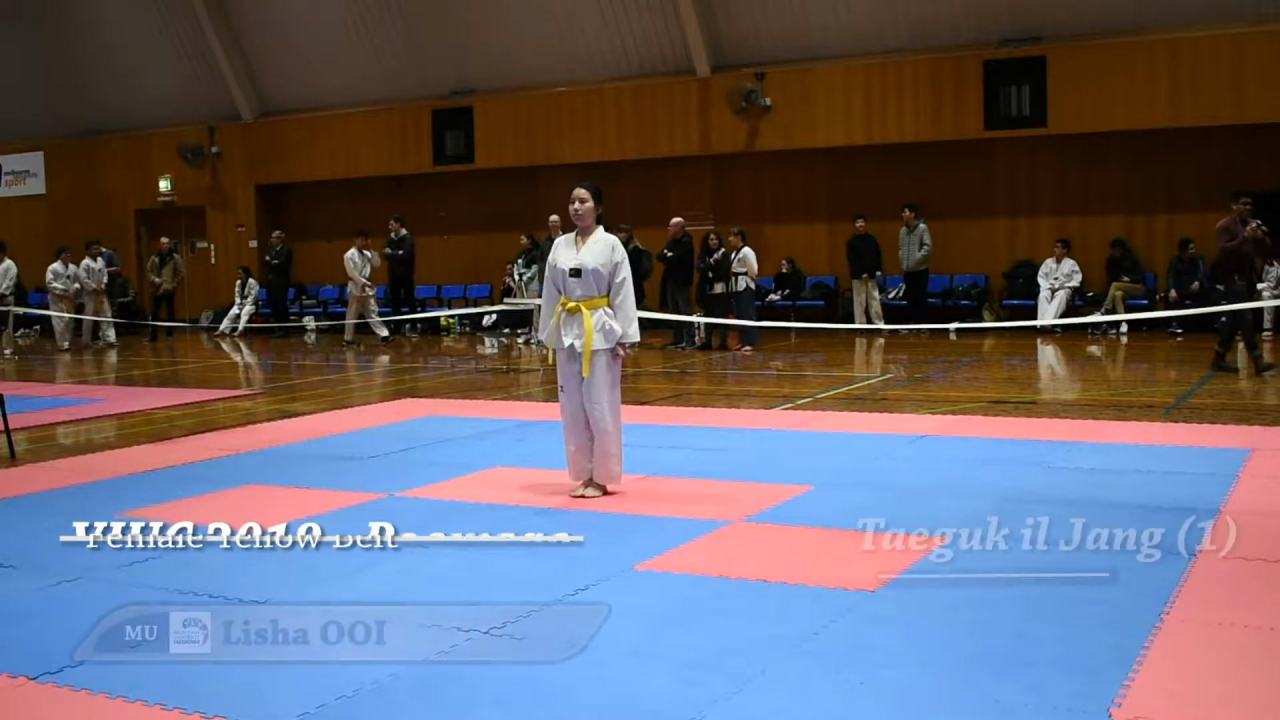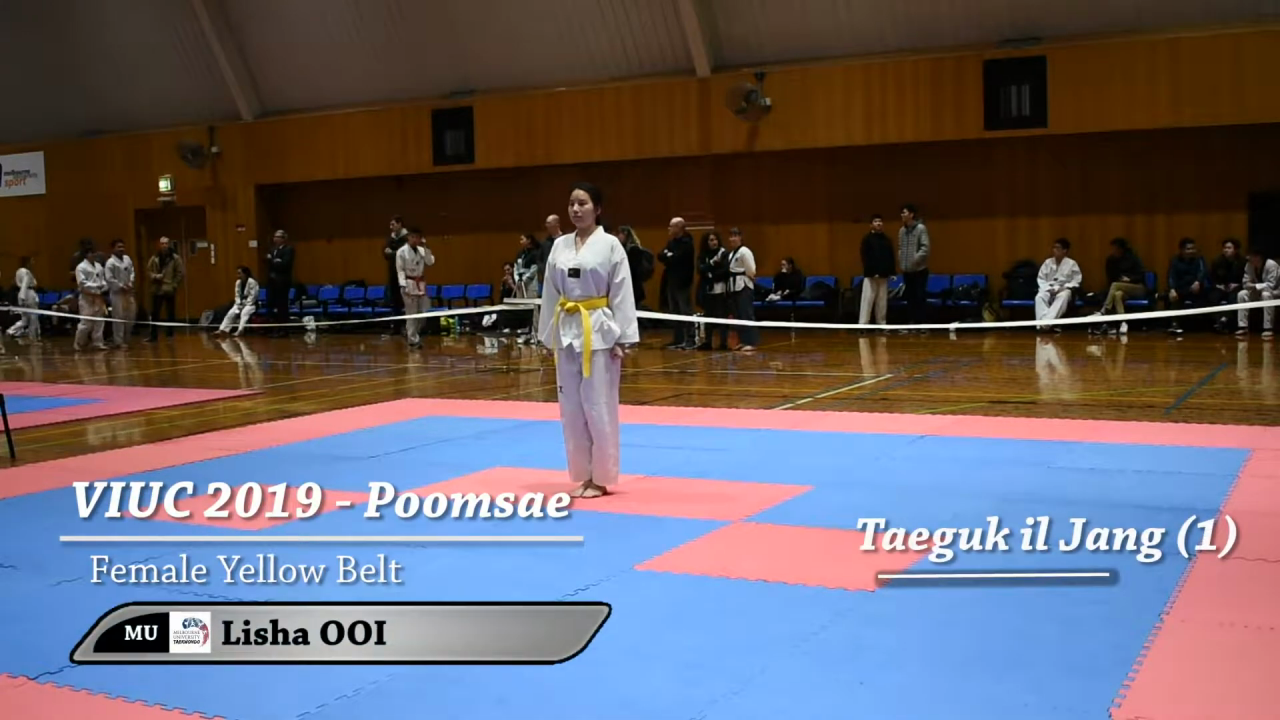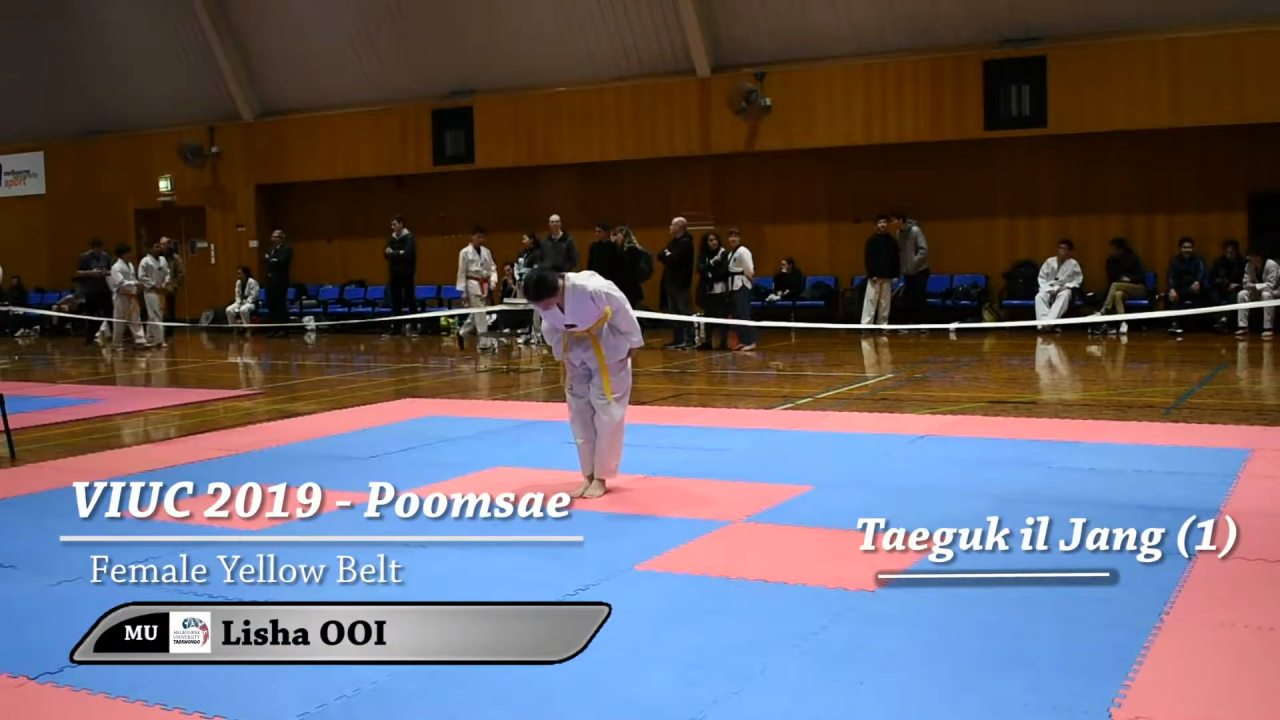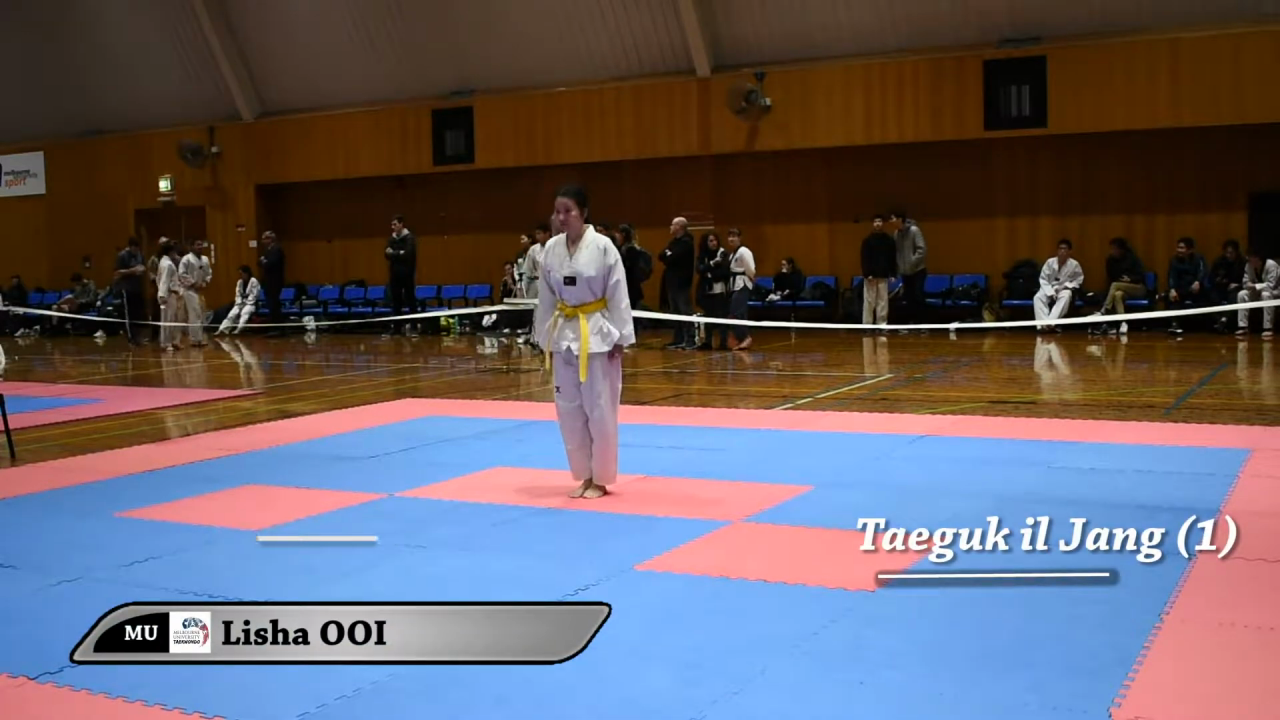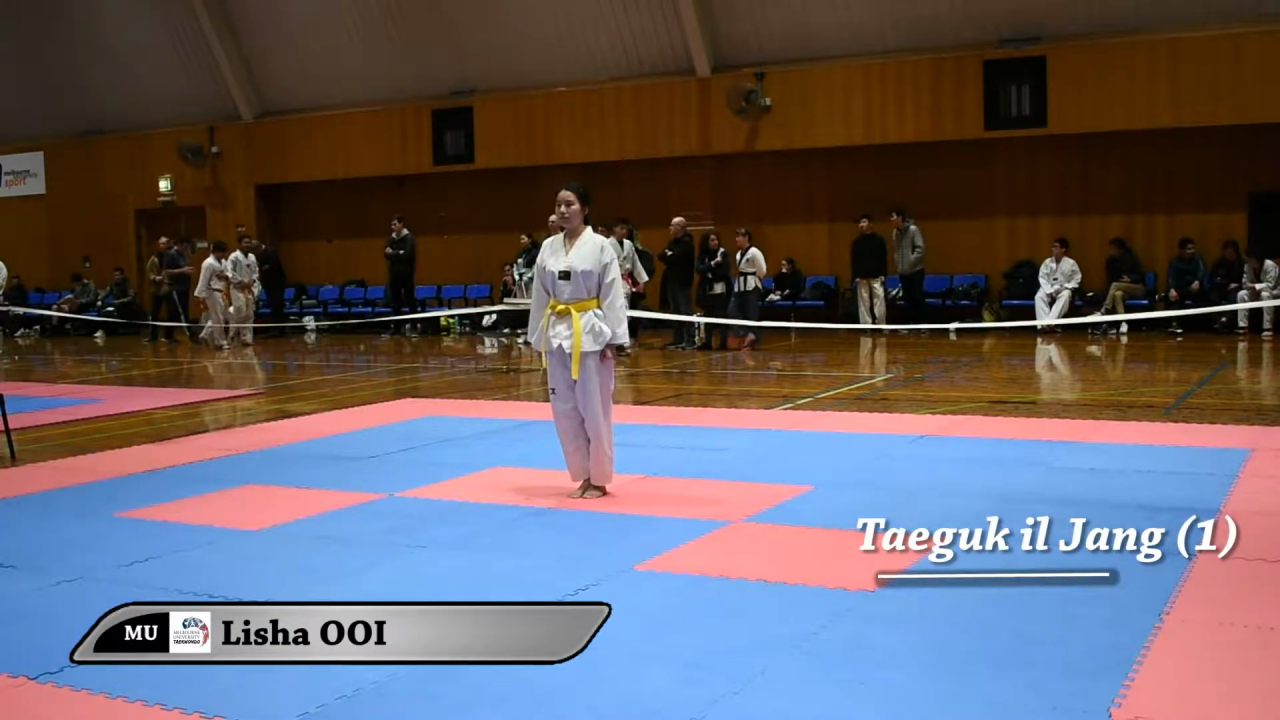
dt=1s
person 1, frame 1
left shoulder: (611, 244)
right shoulder: (560, 245)
left elbow: (623, 294)
right elbow: (550, 293)
left wrist: (624, 339)
right wrist: (548, 335)
left hip: (599, 331)
right hip: (567, 332)
left knee: (600, 406)
right knee: (572, 407)
left ankle: (601, 477)
right ankle: (584, 474)
person 1, frame 2
left shoulder: (610, 245)
right shoulder: (559, 245)
left elbow: (622, 294)
right elbow: (550, 293)
left wrist: (621, 339)
right wrist: (550, 336)
left hip: (598, 332)
right hip: (566, 332)
left knee: (599, 407)
right knee: (571, 408)
left ankle: (601, 479)
right ankle: (584, 476)
person 1, frame 3
left shoulder: (590, 287)
right shoulder: (541, 300)
left elbow: (622, 310)
left wrist: (632, 343)
right wrist: (561, 351)
left hip: (607, 344)
right hip: (576, 347)
left knee: (607, 408)
right knee: (579, 410)
left ankle: (600, 477)
right ankle: (588, 475)
person 1, frame 4
left shoulder: (603, 246)
right shoulder: (551, 249)
left elbow: (618, 296)
right elbow: (546, 298)
left wrist: (620, 340)
right wrist: (546, 339)
left hip: (597, 335)
right hip: (563, 335)
left knee: (600, 410)
right knee: (568, 410)
left ankle: (600, 479)
right ankle: (584, 476)
person 1, frame 5
left shoulder: (600, 245)
right shoulder: (548, 247)
left elbow: (613, 295)
right elbow: (541, 296)
left wrist: (612, 340)
right wrist: (541, 338)
left hip: (590, 333)
right hip: (557, 334)
left knee: (594, 408)
right knee: (565, 409)
left ankle: (599, 479)
right ankle: (583, 476)
